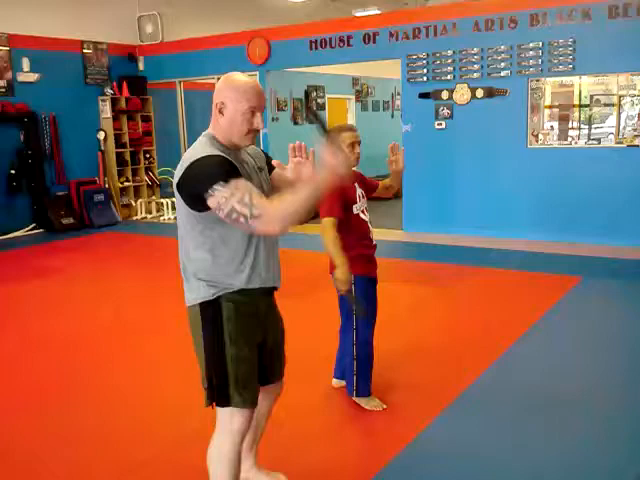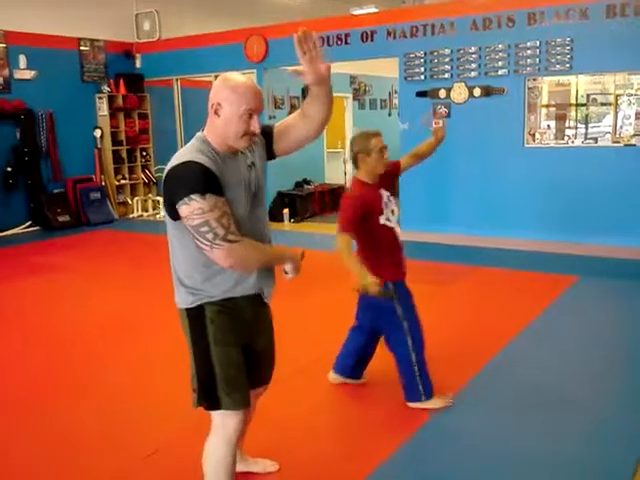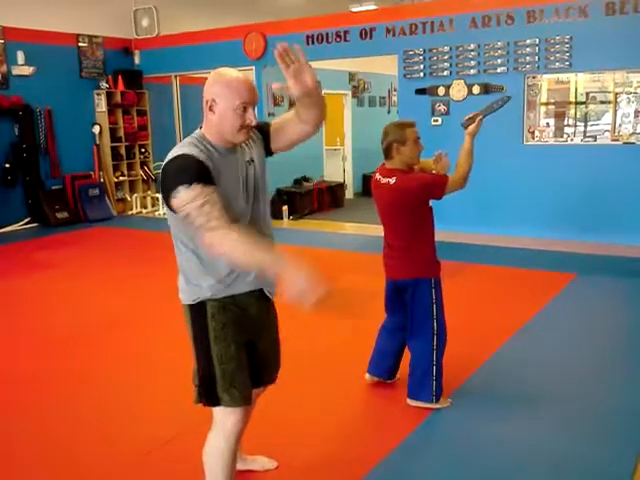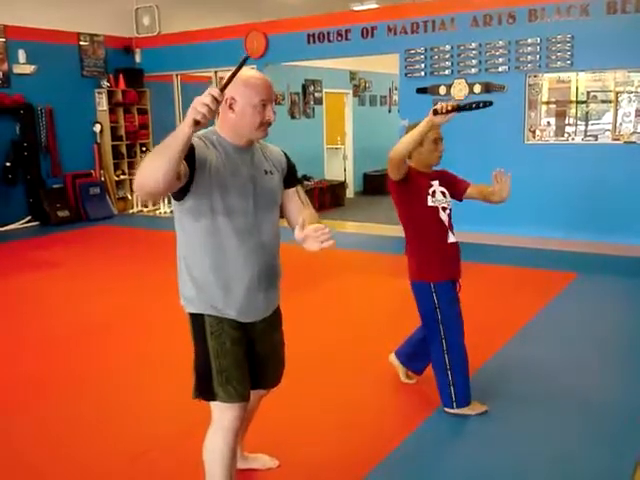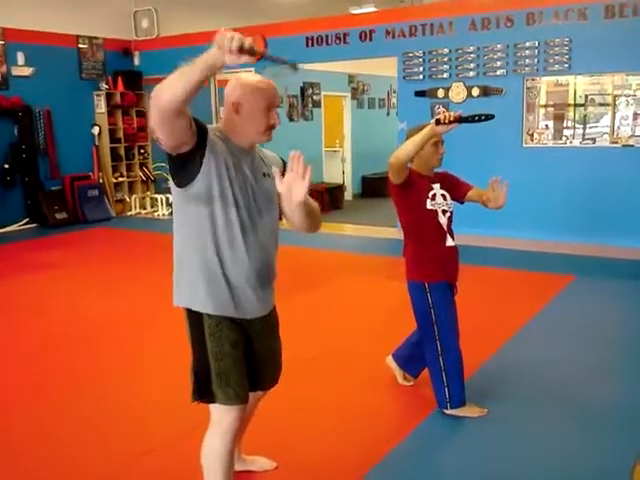
dt=1s
person 1, frame 1
left shoulder: (252, 154)
right shoulder: (205, 165)
left elbow: (288, 195)
right elbow: (270, 219)
left wrist: (302, 178)
right wrist: (325, 178)
left hip: (258, 293)
right hip: (223, 302)
left knee: (267, 388)
right knee: (235, 416)
person 1, frame 2
left shoulder: (252, 144)
right shoulder: (190, 171)
left elbow: (310, 124)
right elbow: (228, 252)
left wrist: (320, 83)
right wrist: (285, 256)
left hip: (252, 295)
right hip: (213, 306)
left knee: (254, 386)
right knee: (228, 416)
person 1, frame 3
left shoulder: (251, 138)
right shoulder: (187, 164)
left elbow: (307, 121)
right elbow: (217, 233)
left wrist: (306, 92)
right wrist: (287, 268)
left hip: (255, 293)
right hip: (217, 302)
left knee: (253, 386)
right knee: (230, 412)
person 1, frame 4
left shoulder: (276, 158)
right shoulder: (195, 153)
left elbow: (302, 213)
right elbow: (145, 187)
left wrist: (309, 233)
right wrist: (188, 128)
left hip: (263, 300)
right hip: (215, 306)
left knee: (257, 388)
right knee: (228, 410)
person 1, frame 5
left shoulder: (270, 162)
right shoulder: (196, 147)
left elbow: (309, 225)
right elbow: (163, 103)
left wrist: (298, 200)
right wrist: (218, 57)
left hip: (259, 302)
right hip: (213, 306)
left knee: (254, 391)
right knee: (226, 412)
person 2, frame 1
left shoulder: (355, 178)
right shoulder: (333, 186)
left elbow: (387, 190)
right elbow: (328, 229)
left wrist: (397, 171)
right wrist: (341, 266)
left hip: (364, 266)
right hip: (351, 271)
left knee: (359, 324)
right knee: (359, 329)
left ankle: (343, 375)
right ankle: (359, 390)
person 2, frame 2
left shoulder: (381, 177)
right shoulder: (358, 199)
left elbow: (411, 158)
right elbow: (342, 244)
left wrist: (435, 140)
right wrist: (362, 275)
left hip: (384, 273)
right hip: (381, 278)
left knee: (368, 324)
right knee: (405, 333)
left ankle: (344, 371)
right ankle: (419, 395)
person 2, frame 3
left shoulder: (381, 176)
right shoulder: (412, 184)
left elbow: (417, 169)
right elbow: (459, 181)
left wrist: (435, 169)
right wrist: (469, 138)
left hip: (394, 267)
right hip: (419, 271)
left knee: (397, 320)
right knee: (428, 332)
left ankle: (379, 370)
right ankle: (424, 393)
person 2, frame 4
left shoulder: (442, 178)
right shoulder: (403, 179)
left elbow: (477, 191)
right elbow: (395, 156)
left wrist: (496, 194)
right wrist: (430, 121)
left hip: (444, 269)
right hip: (428, 273)
left knee: (438, 327)
right knee: (448, 336)
left ankle: (404, 358)
right ankle: (457, 401)
person 2, frame 5
left shoulder: (444, 180)
right shoulder: (404, 181)
left elbow: (476, 193)
right elbow: (396, 161)
left wrist: (492, 199)
right wrist: (433, 127)
left hip: (444, 270)
right hip: (424, 274)
left knee: (435, 328)
right knee: (443, 337)
left ankle: (401, 360)
right ankle: (452, 402)
